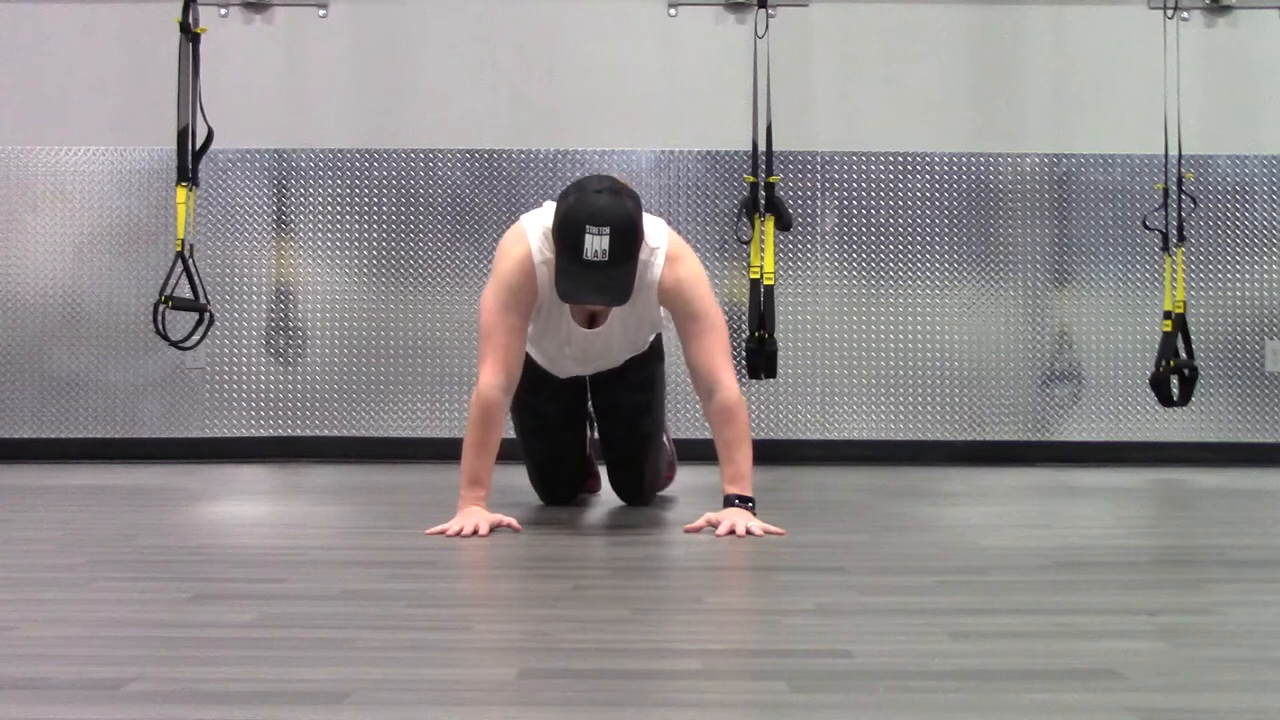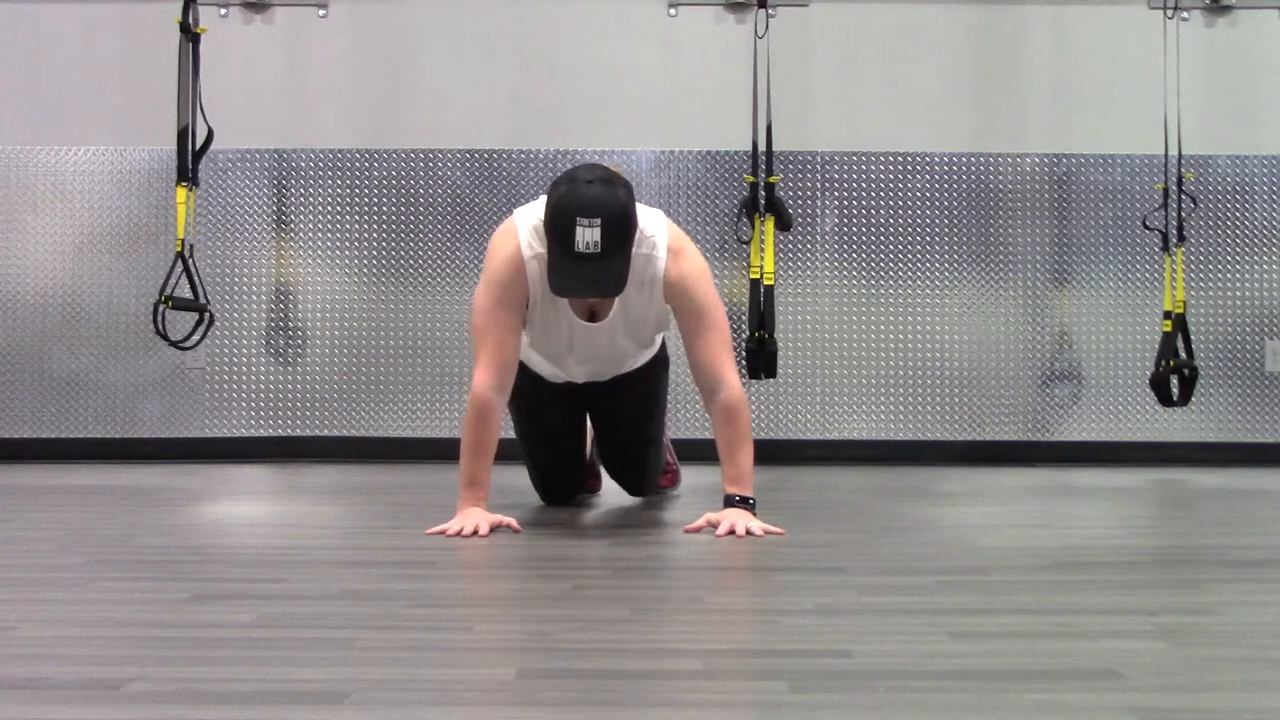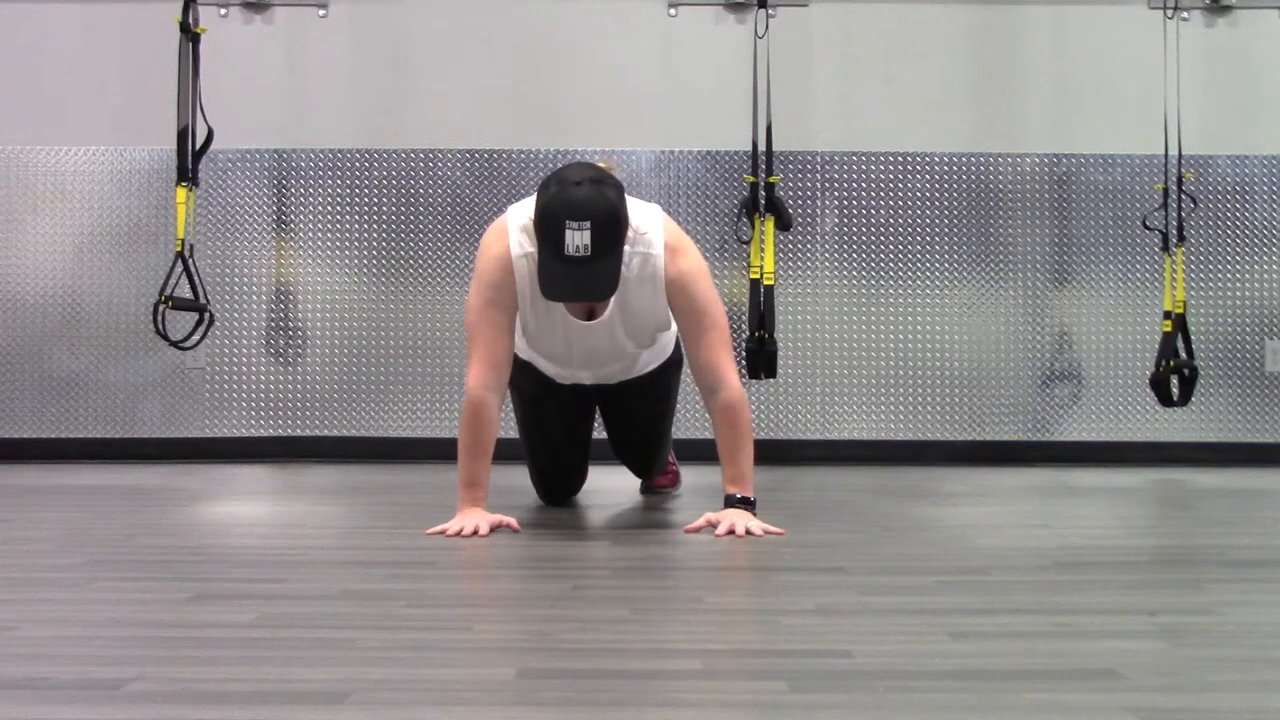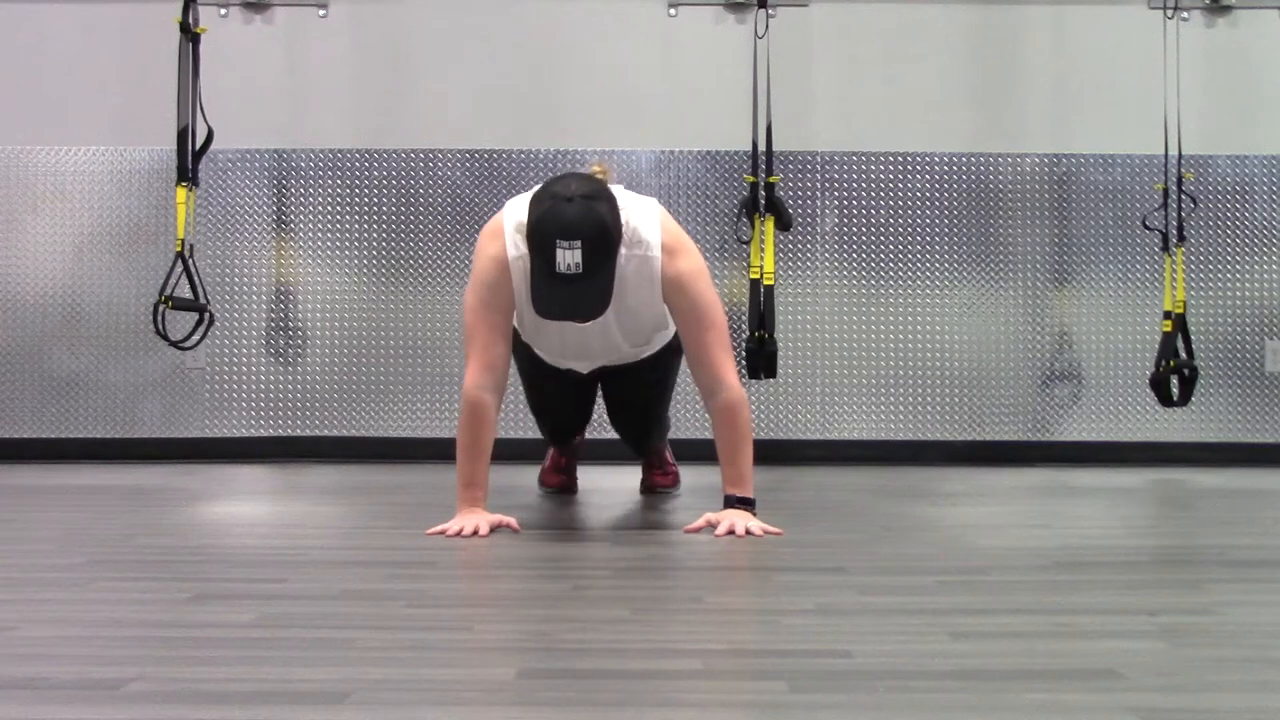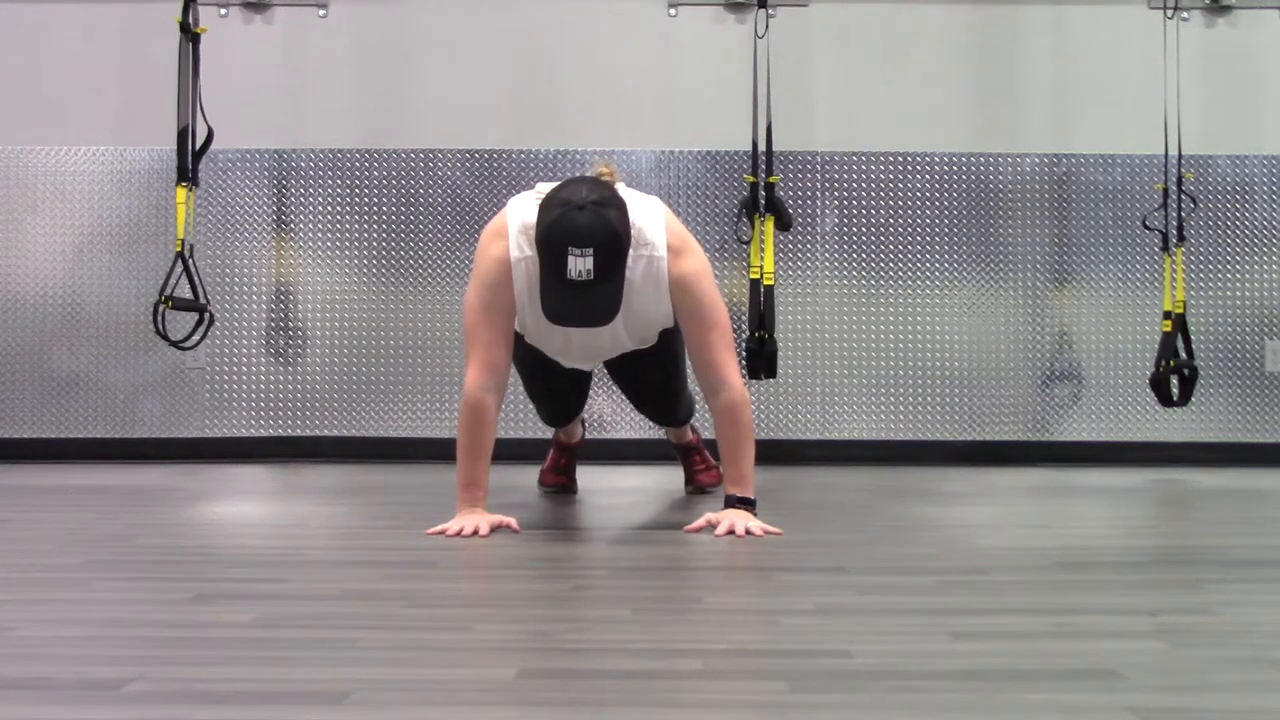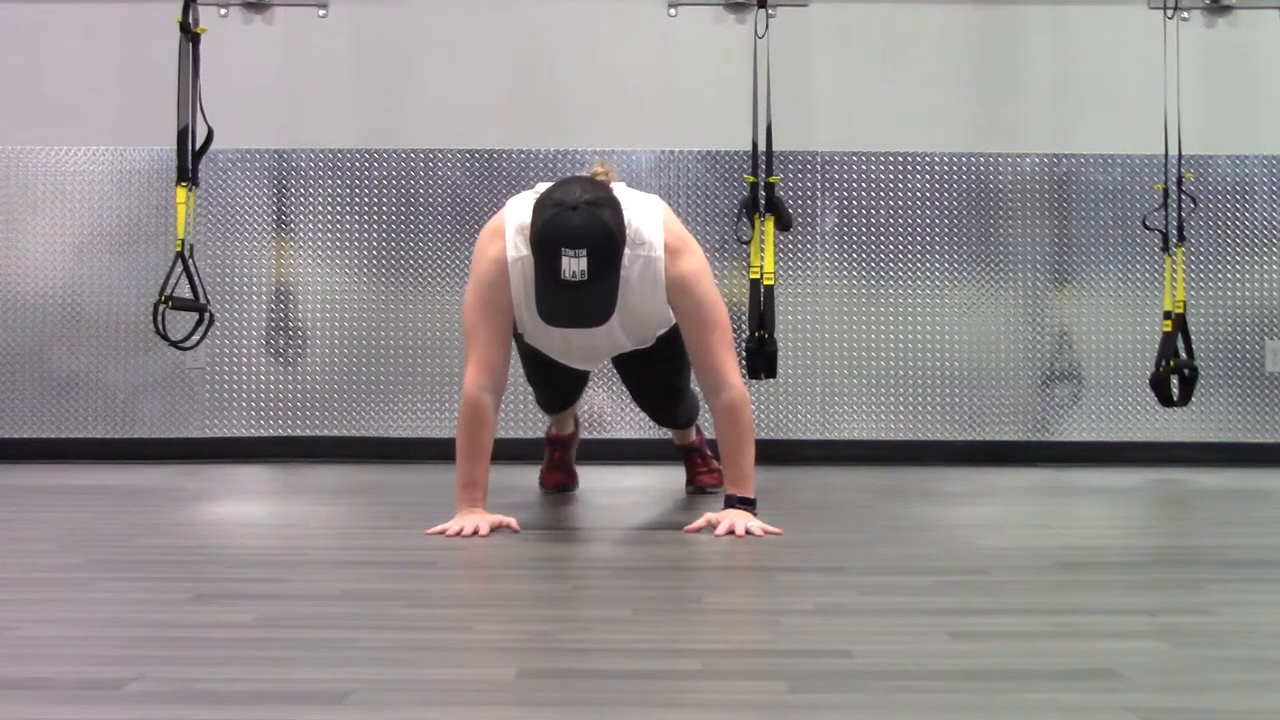
dt=0.3s
person 1, frame 1
left shoulder: (670, 260)
right shoulder: (523, 251)
left elbow: (720, 386)
right elbow: (493, 384)
left wrist: (739, 501)
right wrist: (471, 503)
left hip: (629, 358)
right hip: (542, 360)
left knee: (638, 489)
right knee: (557, 490)
left ankle: (655, 438)
right ankle: (578, 448)
person 1, frame 2
left shoulder: (672, 254)
right shoulder: (514, 247)
left elbow: (723, 384)
right elbow: (489, 384)
left wrist: (739, 501)
right wrist: (472, 504)
left hip: (631, 365)
right hip: (540, 367)
left knee: (640, 482)
right knee: (558, 492)
left ankle: (656, 443)
right ankle: (581, 445)
person 1, frame 3
left shoulder: (667, 249)
right shoulder: (506, 245)
left elbow: (723, 384)
right elbow: (484, 384)
left wrist: (739, 502)
right wrist: (471, 505)
right hip: (545, 365)
left knee: (644, 462)
right knee: (556, 491)
left ankle: (658, 457)
person 1, frame 4
left shoulder: (666, 248)
right shoulder: (501, 243)
left elbow: (722, 384)
right elbow: (481, 384)
left wrist: (739, 503)
right wrist: (471, 505)
left knee: (641, 432)
right knee: (559, 430)
left ankle: (655, 451)
right ankle: (565, 447)
person 1, frame 5
left shoulder: (671, 248)
right shoulder: (504, 243)
left elbow: (725, 383)
right elbow: (482, 385)
left wrist: (740, 502)
right wrist: (471, 506)
left ankle: (686, 440)
right ankle: (568, 440)
person 1, frame 6
left shoulder: (669, 247)
right shoulder: (501, 244)
left elbow: (725, 383)
right elbow: (480, 384)
left wrist: (740, 503)
right wrist: (471, 506)
left ankle: (691, 442)
right ankle: (562, 432)
